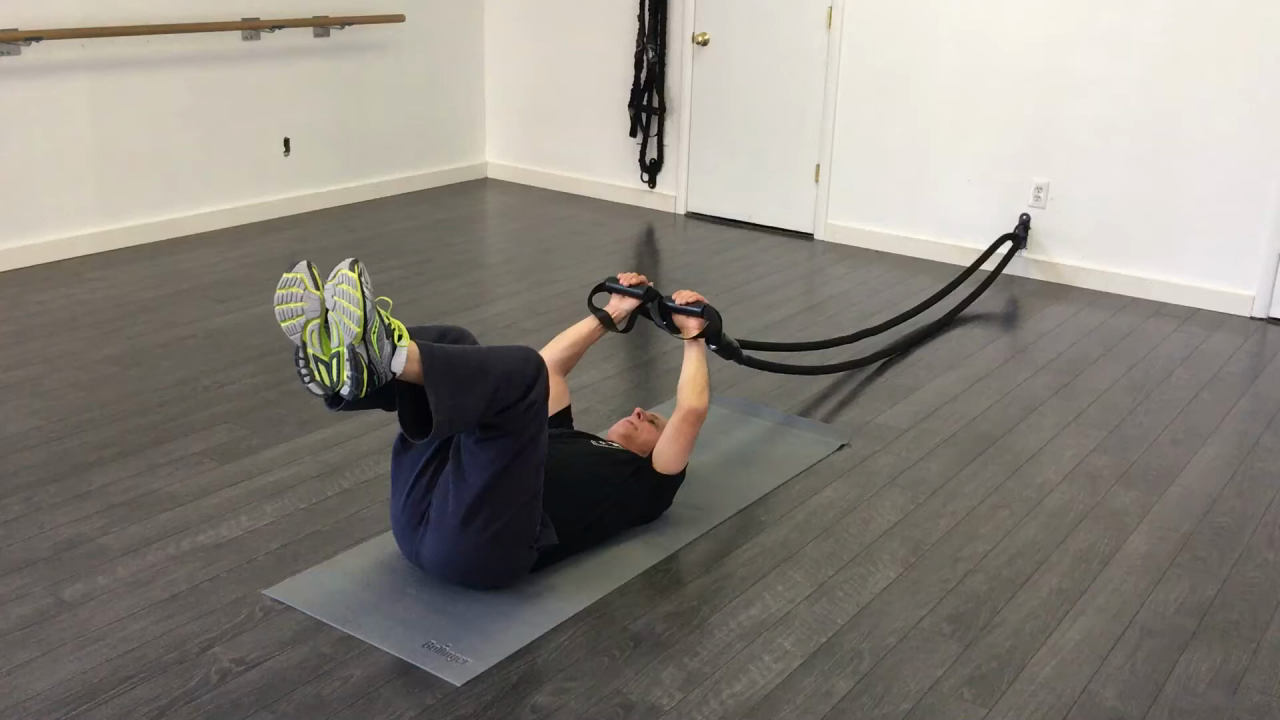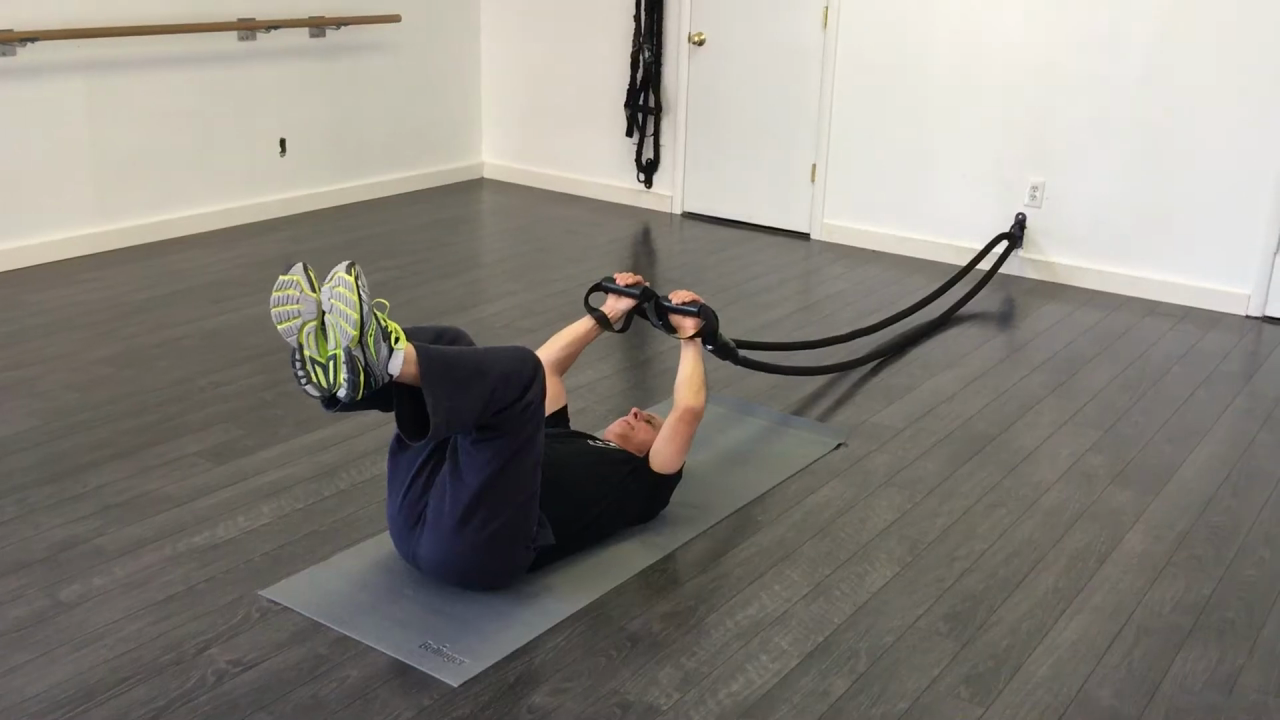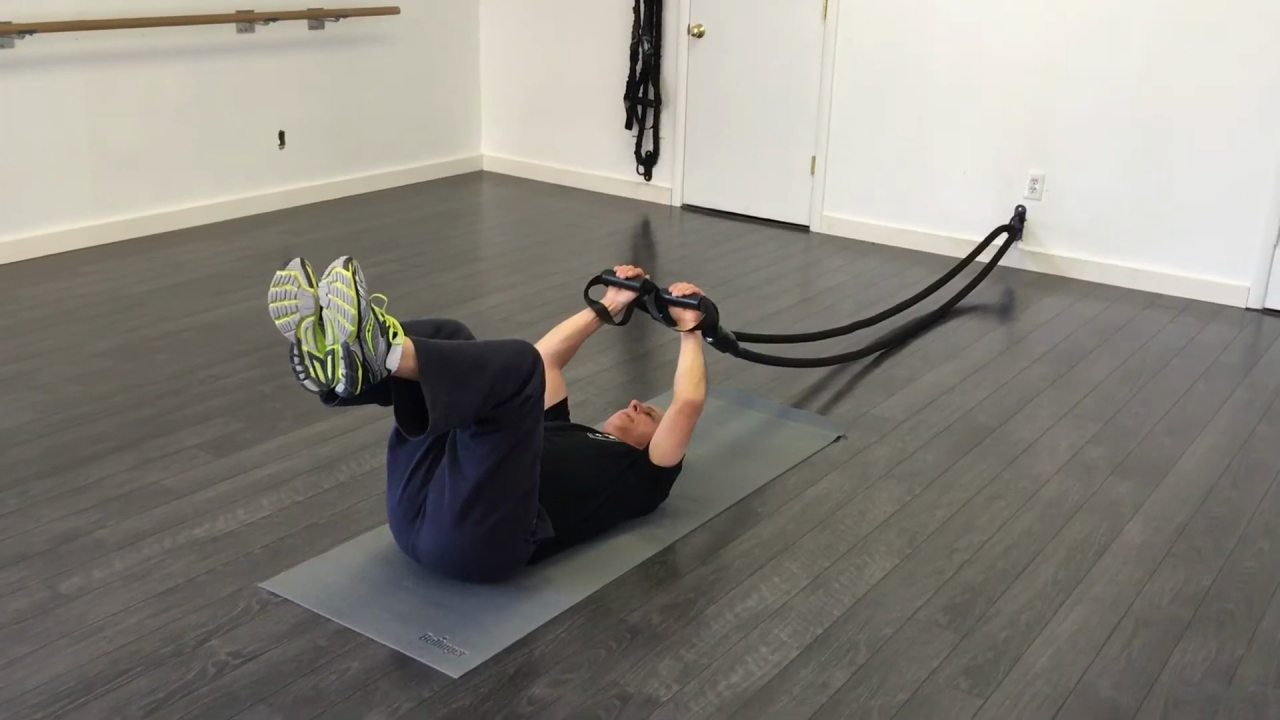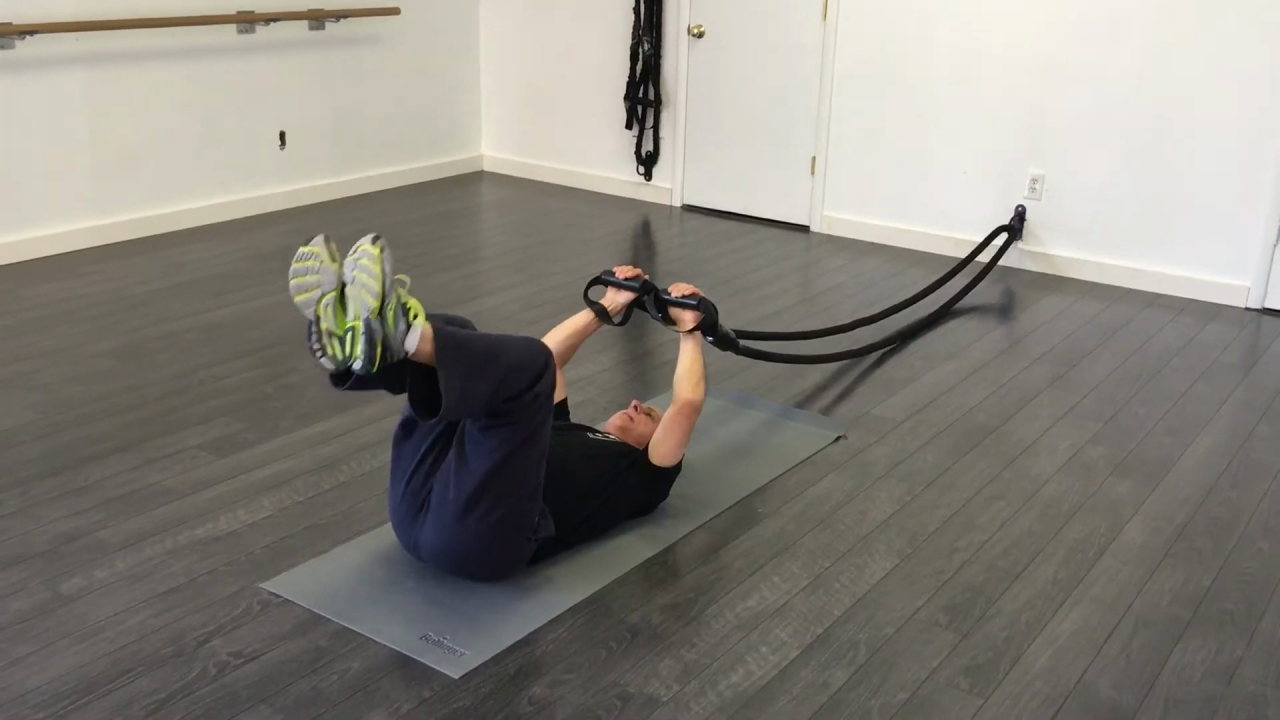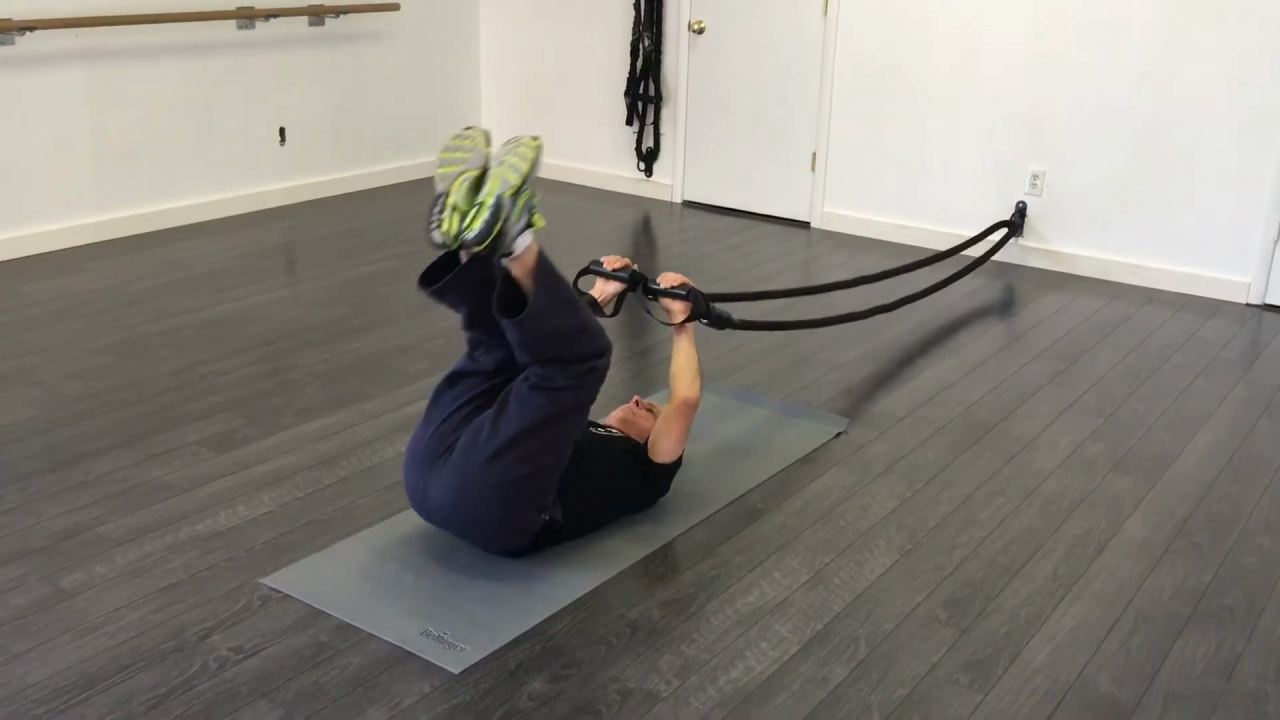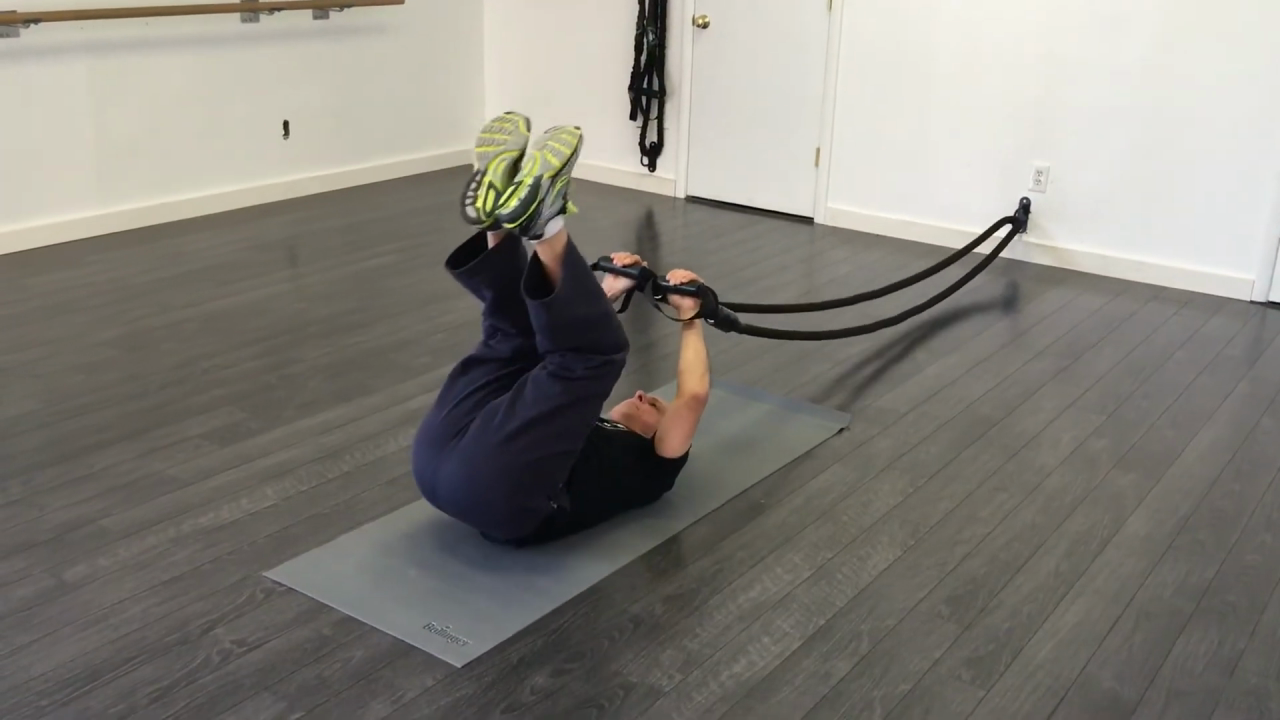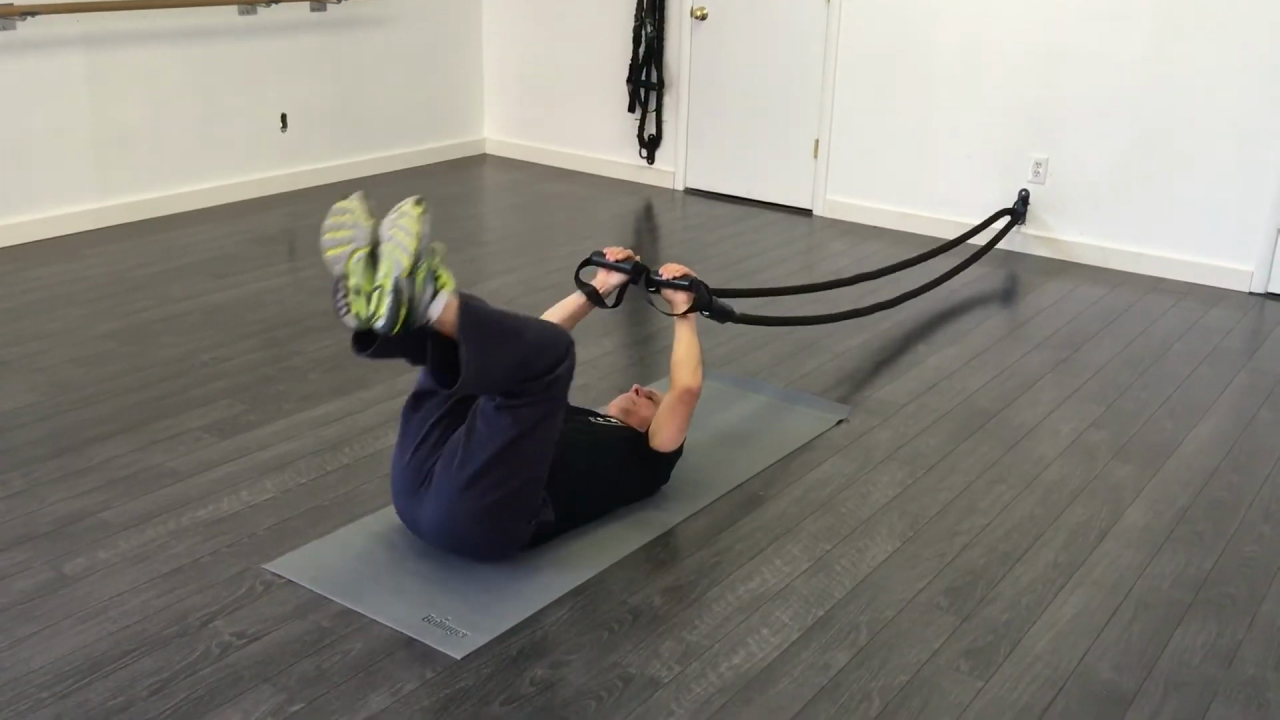
dt=0.5s
person 1, frame 1
left shoulder: (644, 486)
right shoulder: (568, 439)
left elbow: (691, 412)
right elbow: (551, 364)
left wrist: (692, 337)
right wrist: (609, 316)
left hip: (484, 543)
right hip: (422, 516)
left knee: (519, 370)
right knee: (449, 344)
left ankle: (386, 353)
right ankle: (341, 362)
person 1, frame 2
left shoulder: (641, 485)
right shoulder: (563, 439)
left elbow: (688, 412)
right elbow: (547, 364)
left wrist: (688, 336)
right wrist: (606, 316)
left hip: (480, 543)
right hip: (419, 513)
left knee: (516, 370)
right knee: (447, 346)
left ankle: (383, 355)
right ankle: (338, 363)
person 1, frame 3
left shoulder: (641, 478)
right shoulder: (566, 432)
left elbow: (688, 404)
right elbow: (547, 356)
left wrist: (689, 330)
right wrist: (606, 309)
left hip: (480, 538)
right hip: (420, 509)
left knee: (515, 365)
right knee: (447, 340)
left ankle: (379, 352)
right ankle: (339, 356)
person 1, frame 4
left shoulder: (642, 477)
right shoulder: (568, 432)
left elbow: (687, 404)
right elbow: (550, 355)
left wrist: (689, 331)
right wrist: (605, 308)
left hip: (482, 533)
right hip: (421, 507)
left knee: (525, 363)
right knee: (450, 336)
left ankle: (398, 333)
right ankle: (355, 336)
person 1, frame 5
left shoulder: (642, 469)
right shoulder: (576, 436)
left elbow: (683, 401)
right elbow: (551, 336)
left wrist: (681, 323)
right wrist: (595, 299)
left hip: (493, 503)
right hip: (432, 475)
left knee: (577, 352)
right knee: (504, 341)
left ankle: (514, 237)
right ankle: (477, 238)
person 1, frame 6
left shoulder: (647, 464)
right shoulder: (584, 427)
left elbow: (693, 395)
right elbow: (567, 329)
left wrist: (688, 319)
right wrist: (604, 293)
left hip: (500, 485)
right hip: (441, 459)
left knee: (597, 346)
right knee: (521, 329)
left ankle: (546, 225)
right ankle: (503, 223)
person 1, frame 7
left shoulder: (644, 460)
right shoulder: (579, 419)
left elbow: (687, 389)
right elbow: (527, 340)
left wrist: (683, 313)
right wrist: (595, 289)
left hip: (481, 512)
left knee: (545, 351)
left ankle: (419, 300)
right ankle: (385, 301)
